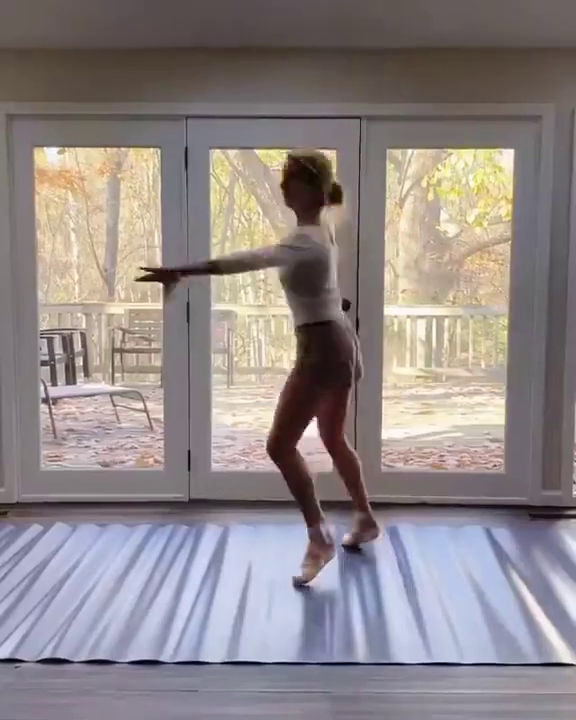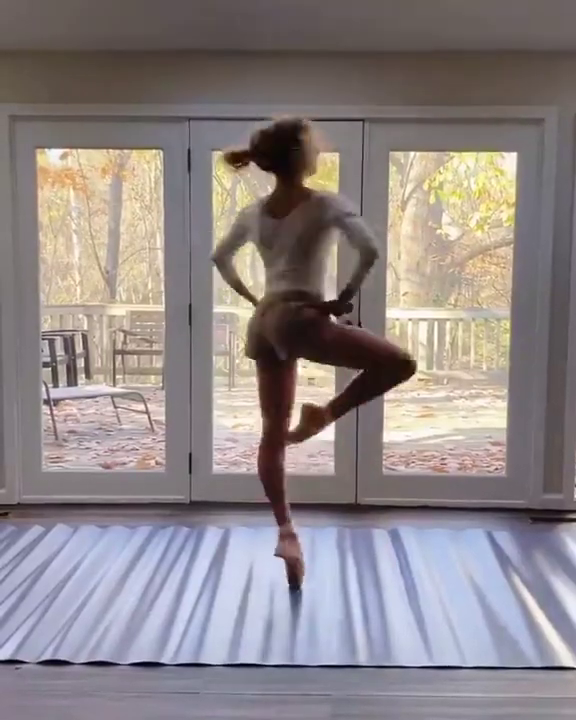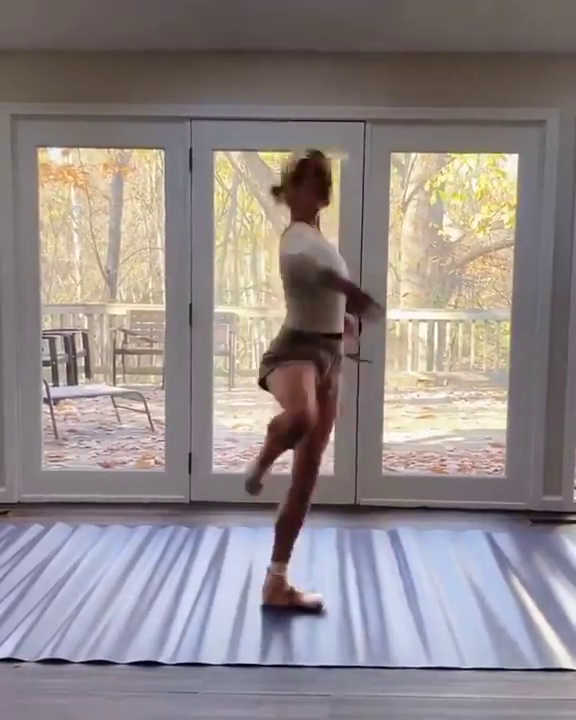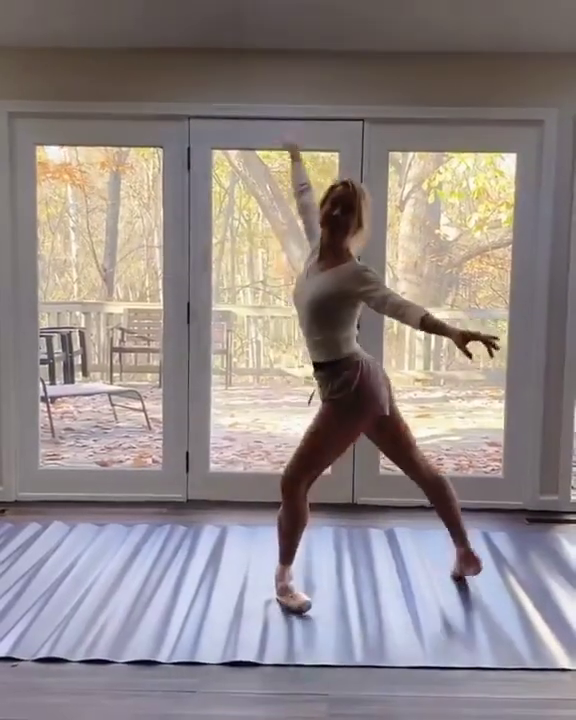
dt=0.7s
person 1, frame 1
left shoulder: (305, 239)
right shoulder: (319, 234)
left elbow: (249, 260)
left wrist: (179, 271)
left hip: (322, 346)
right hip: (338, 342)
left knee: (280, 446)
right knee: (335, 440)
left ankle: (319, 540)
right ankle: (365, 520)
person 1, frame 2
left shoulder: (254, 213)
right shoulder: (326, 204)
left elbow: (220, 258)
right elbow: (370, 249)
right wrist: (344, 298)
left hip: (268, 321)
right hip: (304, 318)
left knee: (272, 438)
right knee: (399, 364)
left ankle: (286, 532)
right ankle: (324, 414)
person 1, frame 3
left shoulder: (318, 238)
right shoulder: (298, 235)
right elbow: (311, 262)
left wrist: (339, 309)
right wrist: (349, 288)
left hip: (325, 356)
right hip: (296, 352)
left knee: (305, 479)
right knee: (303, 419)
left ankle: (277, 580)
right ankle: (264, 460)
person 1, frame 4
left shoulder: (354, 274)
right shoulder: (317, 248)
left elbow: (402, 307)
right elbow: (304, 198)
left wrist: (453, 333)
right wrist: (295, 157)
left hip: (350, 387)
right hip: (356, 382)
left knee: (293, 483)
right knee: (417, 466)
left ankle: (284, 576)
right ankle: (464, 551)
